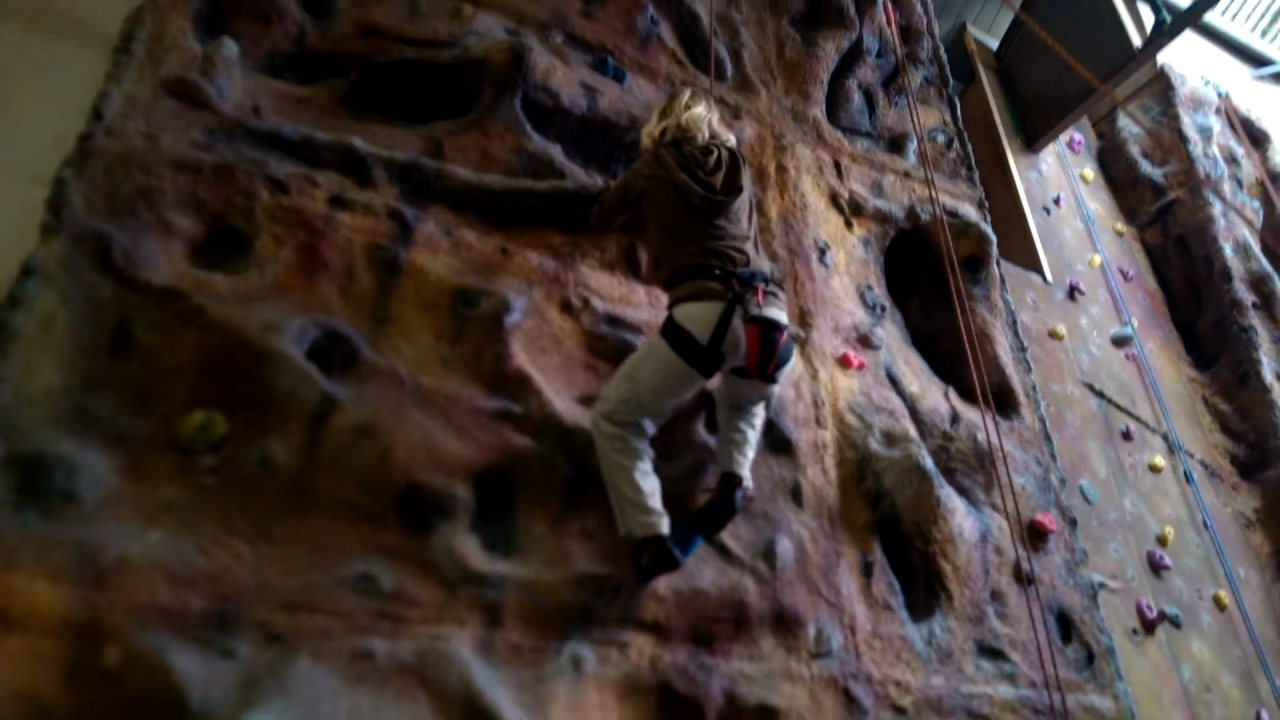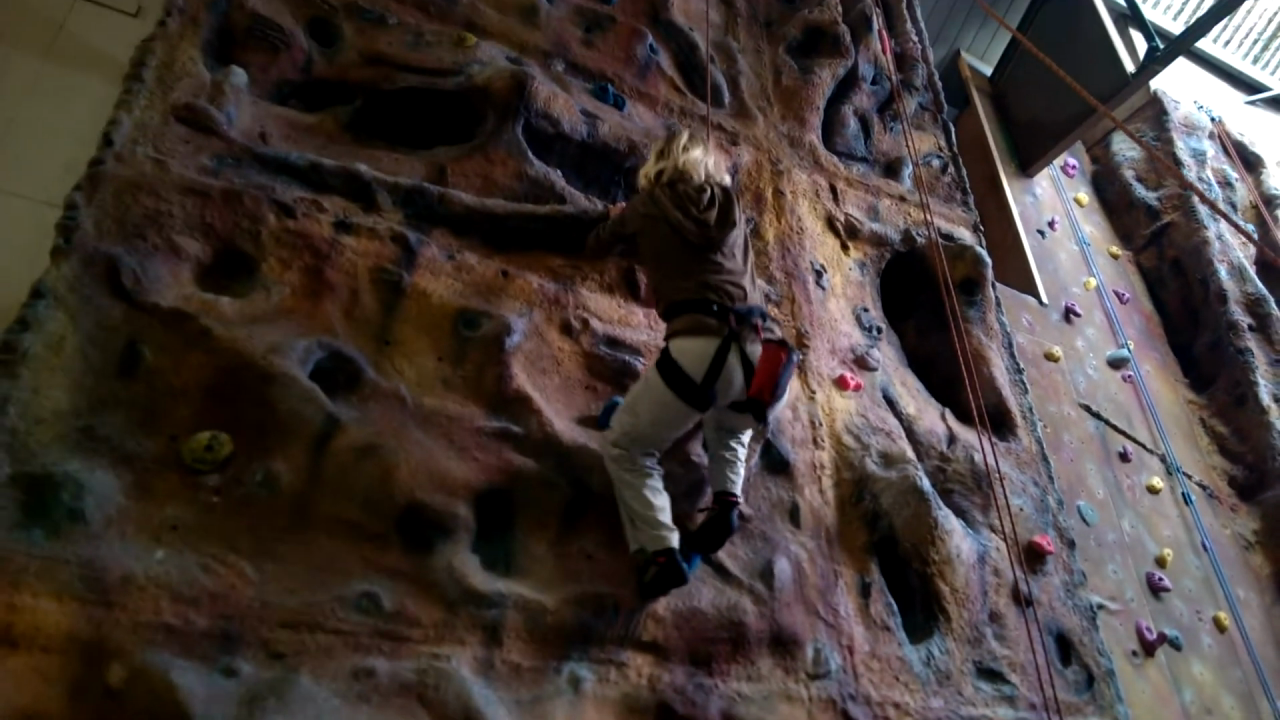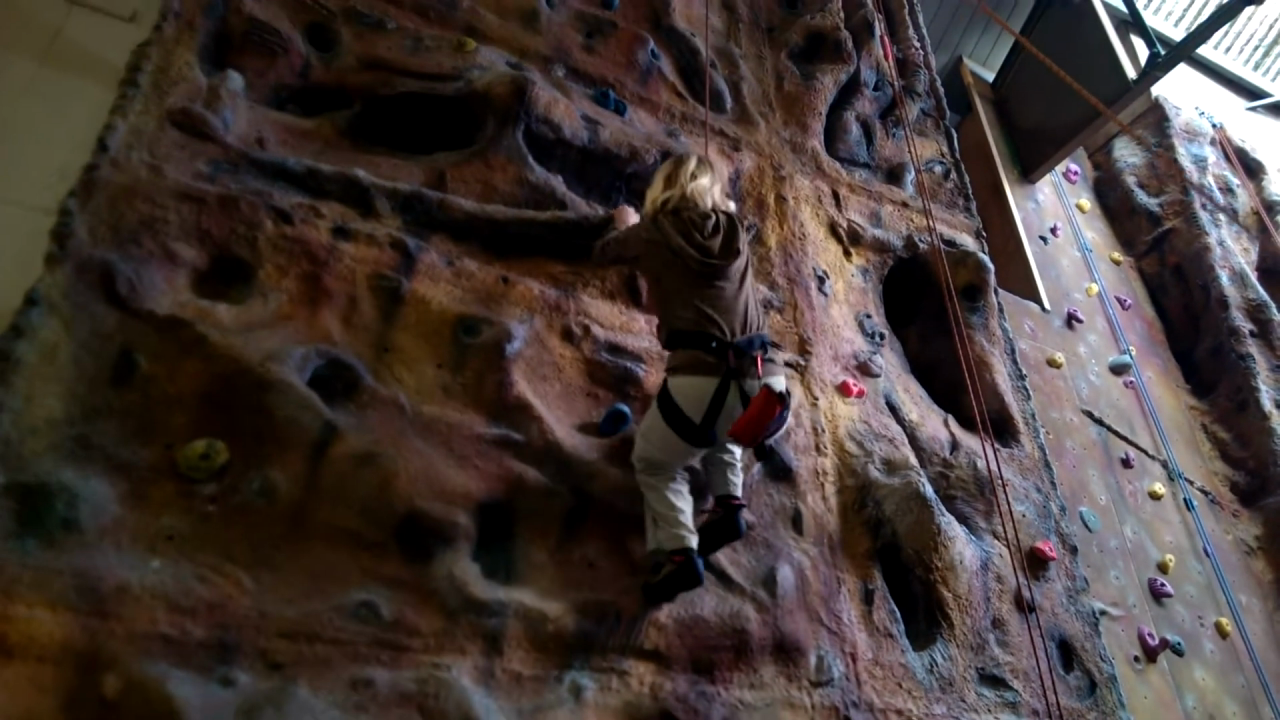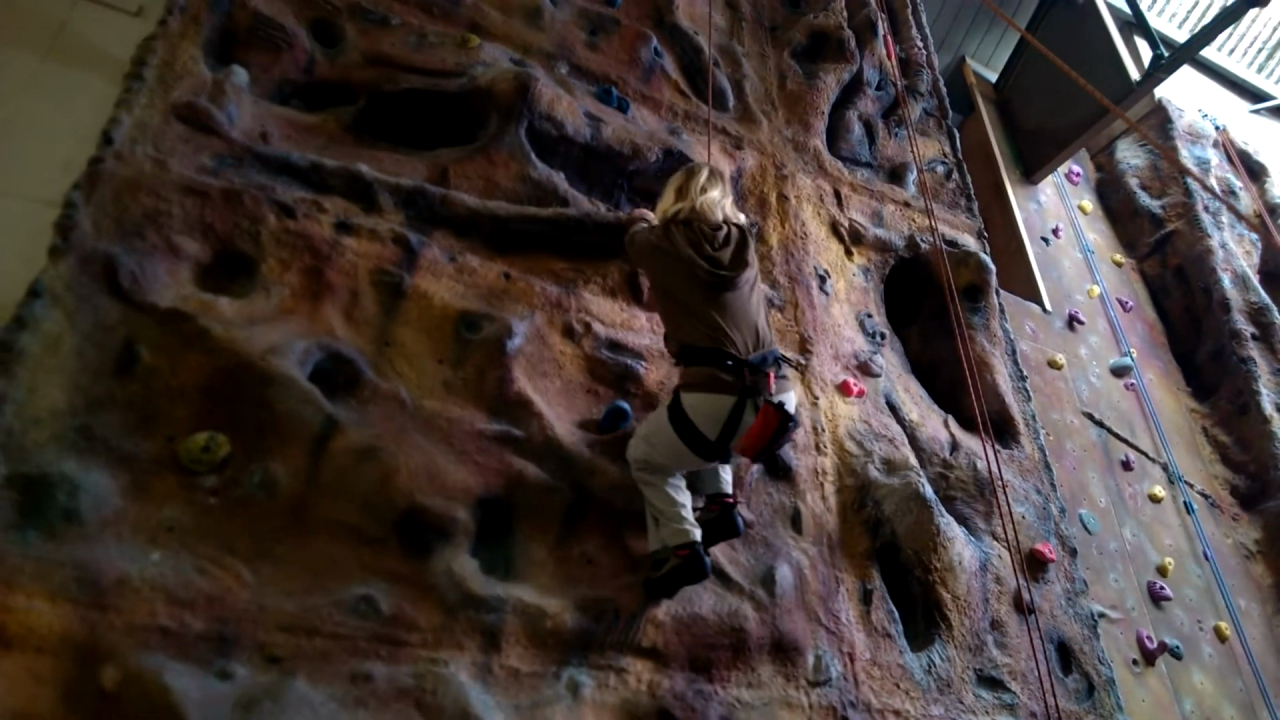
dt=0.3s
person 1, frame 1
left shoulder: (651, 169)
right shoulder: (735, 170)
left elbow: (602, 219)
left wrist: (632, 203)
left hip: (704, 317)
right hip: (769, 317)
left knee: (614, 419)
right knee: (744, 399)
left ankle: (653, 537)
right ankle: (732, 483)
person 1, frame 2
left shoulder: (648, 207)
right shoulder: (728, 206)
left elbow: (596, 246)
left wrist: (621, 224)
left hip: (700, 350)
right hip: (763, 351)
left knee: (625, 447)
right knee: (729, 420)
left ankle: (661, 553)
right ankle: (726, 502)
person 1, frame 3
left shoulder: (652, 232)
right shoulder: (732, 230)
left elbow: (605, 251)
left wrist: (625, 225)
left hip: (701, 383)
right hip: (767, 390)
left knee: (654, 464)
left ankle: (678, 553)
right ankle: (727, 505)
person 1, frame 4
left shoulder: (661, 242)
right shoulder: (741, 241)
left elbow: (636, 239)
left wrist: (642, 220)
left hip: (716, 401)
right hip: (777, 403)
left knee: (645, 458)
right knee: (697, 415)
left ankle: (683, 547)
right ankle: (720, 502)
